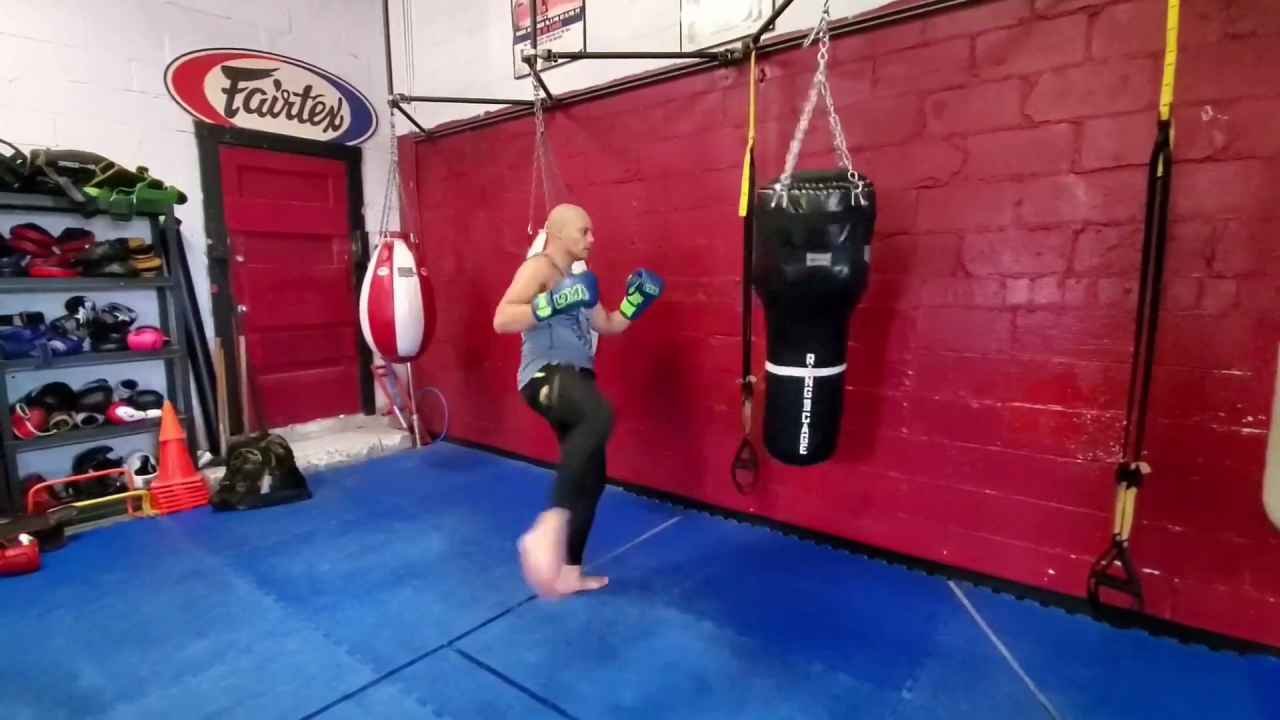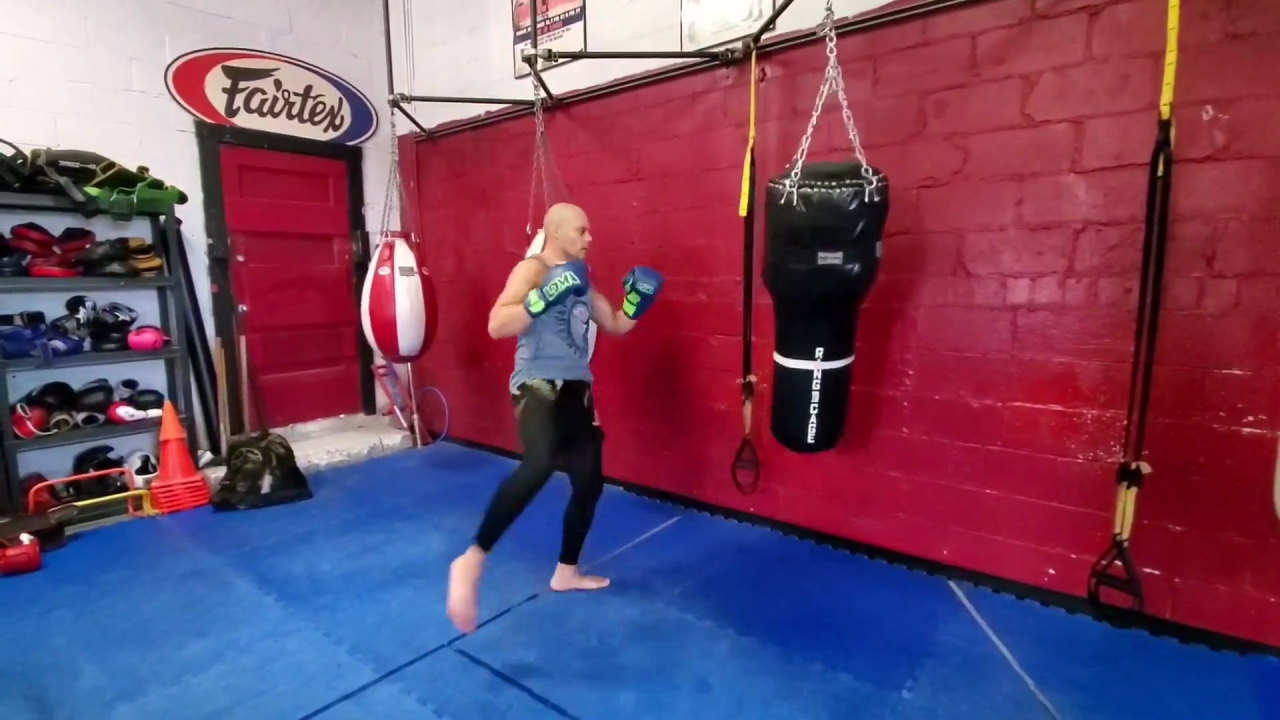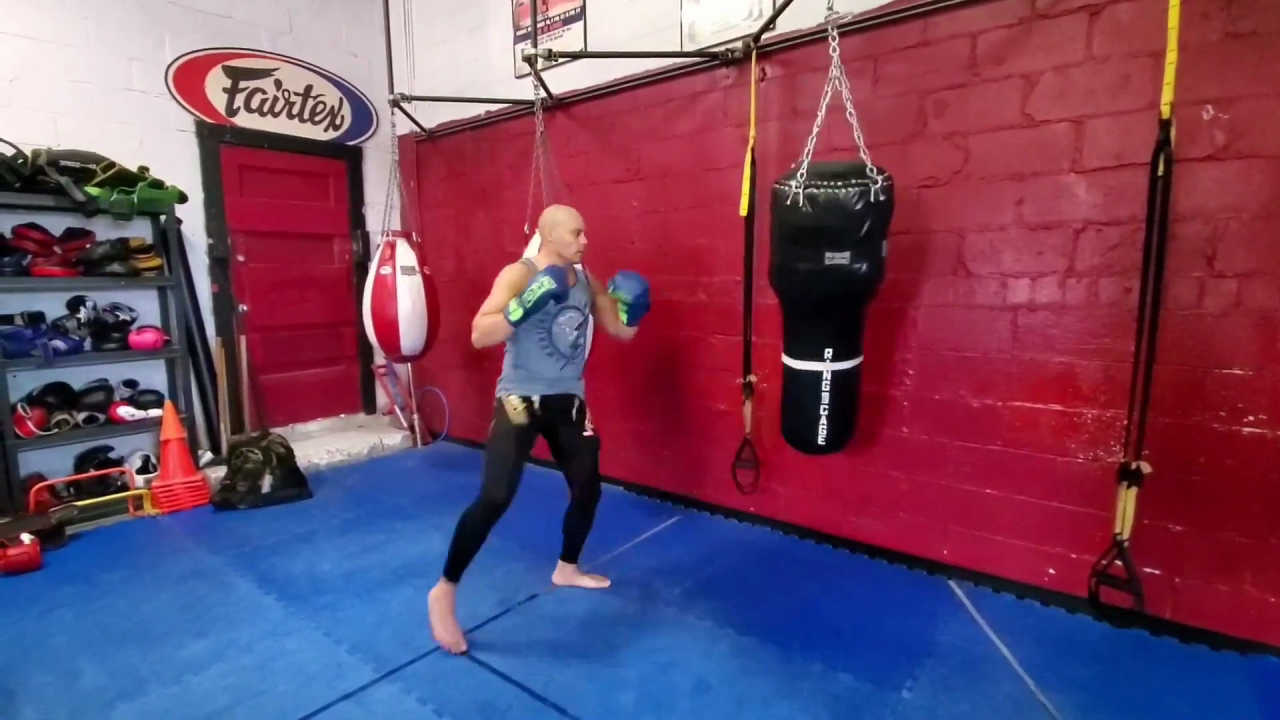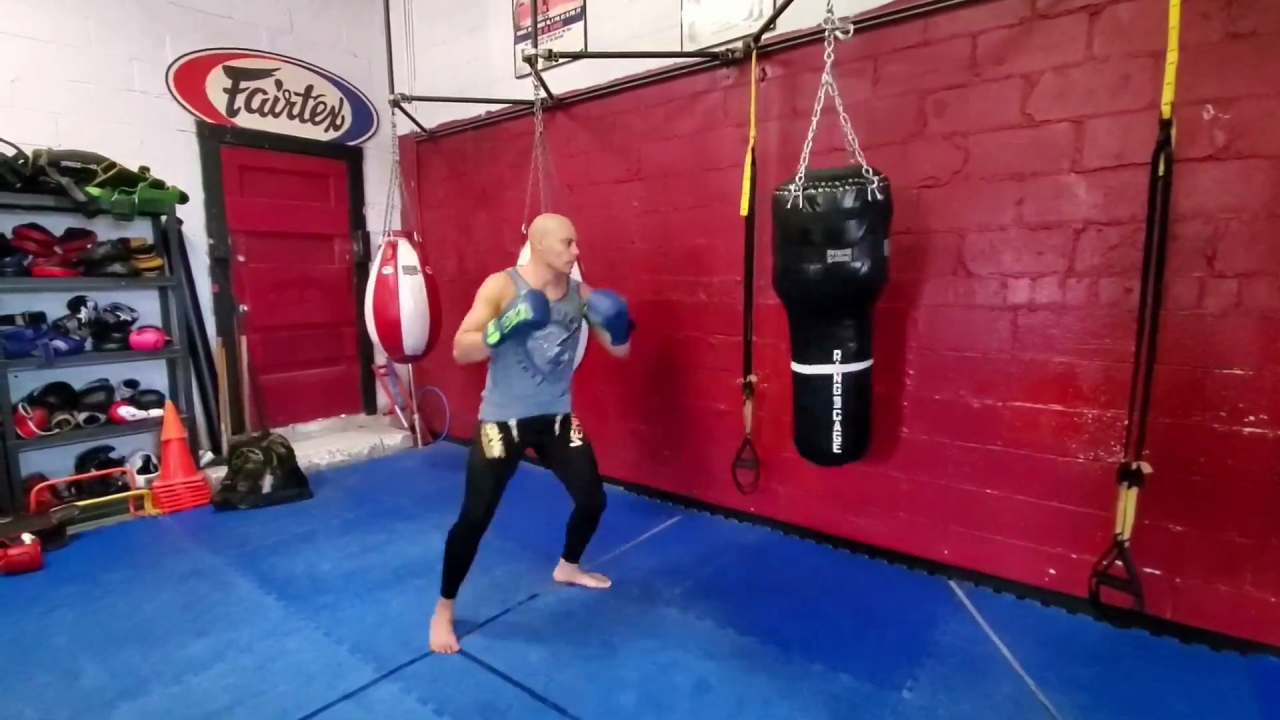
dt=0.1s
person 1, frame 1
left shoulder: (581, 270)
right shoulder: (542, 268)
left elbow: (607, 326)
right elbow: (503, 321)
left wrist: (634, 298)
right wrist: (553, 301)
left hip: (576, 376)
right hip: (550, 375)
left knee: (594, 478)
right knee: (600, 418)
left ankle: (569, 569)
right ankle: (551, 529)
person 1, frame 2
left shoulder: (581, 278)
right shoulder: (534, 269)
left elbow: (616, 325)
right elbow: (498, 326)
left wrist: (637, 298)
right wrist: (545, 296)
left hip: (576, 389)
right hip: (539, 386)
left knee: (589, 484)
right knee: (539, 465)
left ankle: (567, 572)
right ankle: (472, 560)
person 1, frame 3
left shoulder: (584, 282)
right shoulder: (518, 275)
left elbow: (624, 331)
right elbow: (479, 335)
left wrist: (631, 305)
right wrist: (526, 303)
left hip: (569, 402)
right hip: (521, 399)
left knee: (587, 491)
right knee: (497, 495)
left ankle: (566, 569)
right ankle: (444, 590)
person 1, frame 4
left shoulder: (580, 293)
right shoulder: (501, 286)
left elbow: (619, 348)
right elbow: (462, 351)
left wrist: (616, 321)
right wrist: (504, 327)
left hip: (556, 417)
right hip: (505, 417)
left knee: (593, 500)
right knee: (476, 516)
left ankle: (568, 566)
right ankle: (443, 610)
